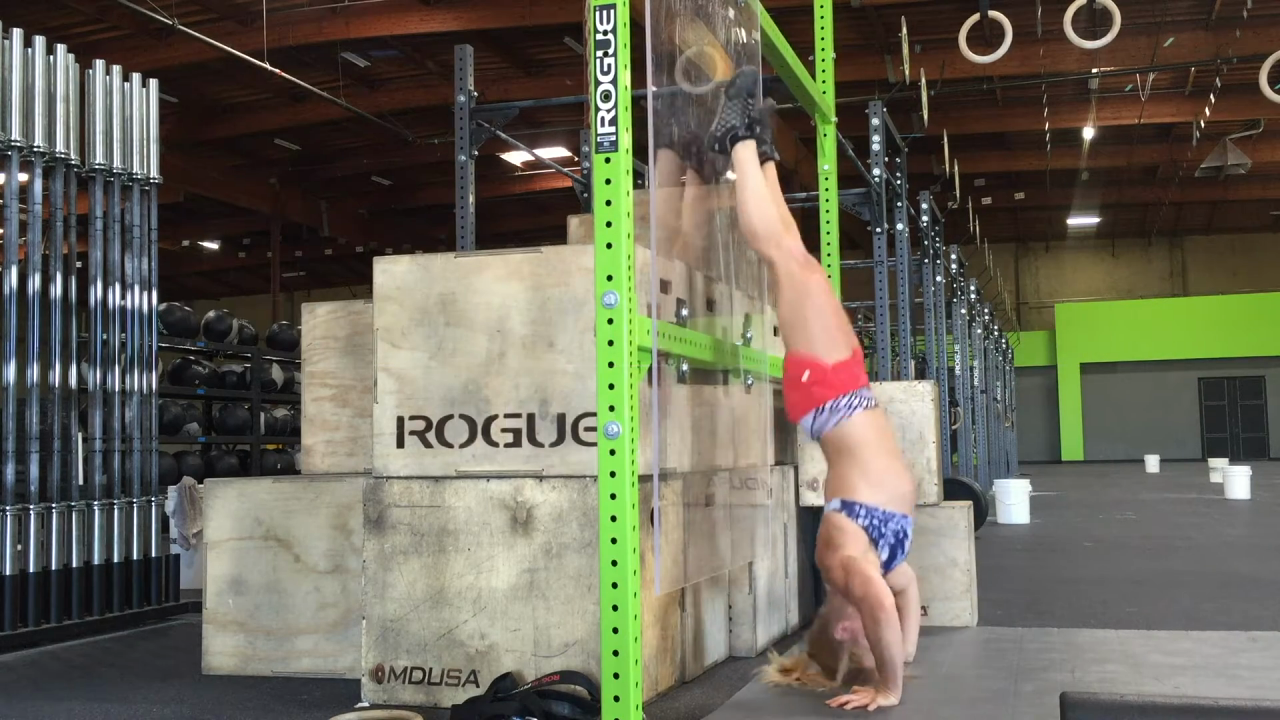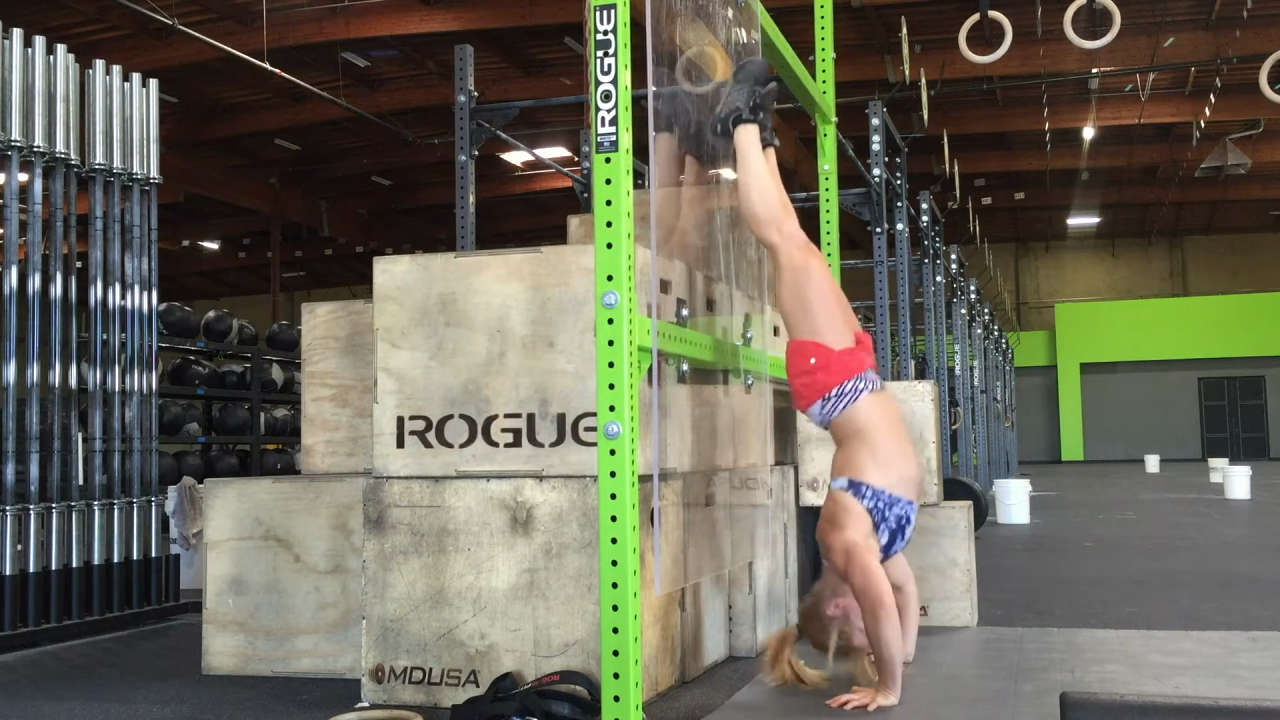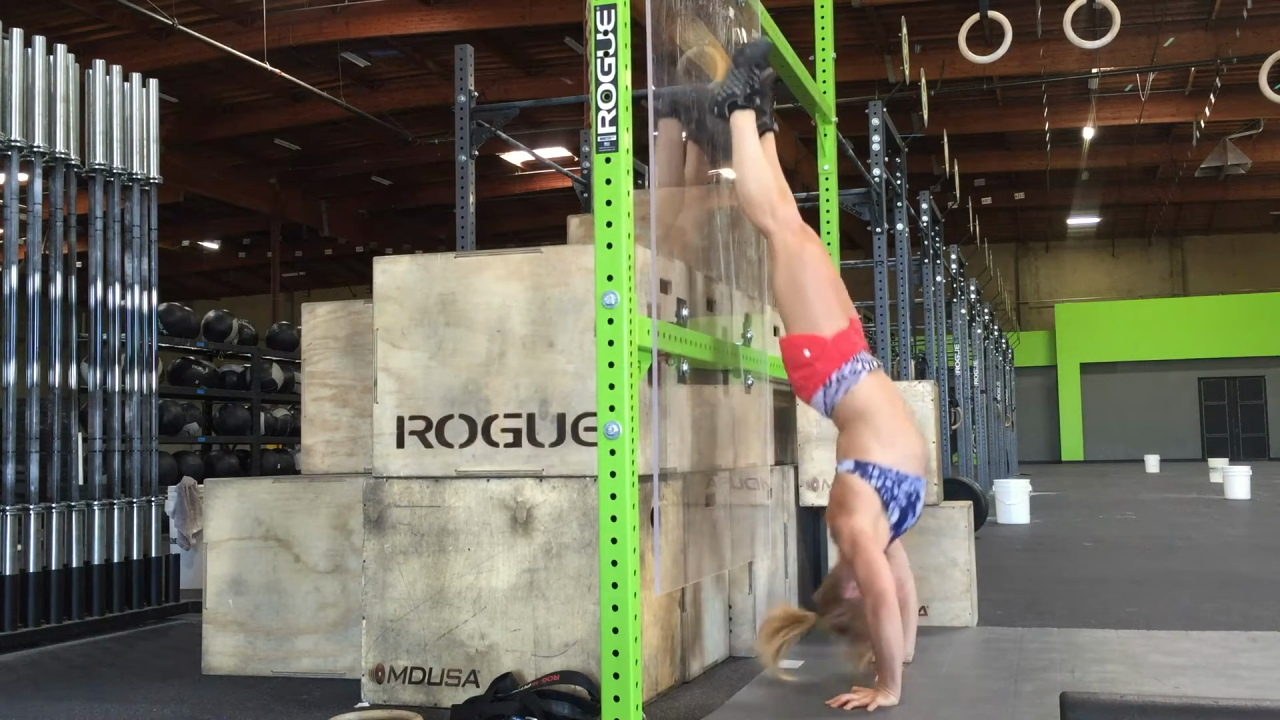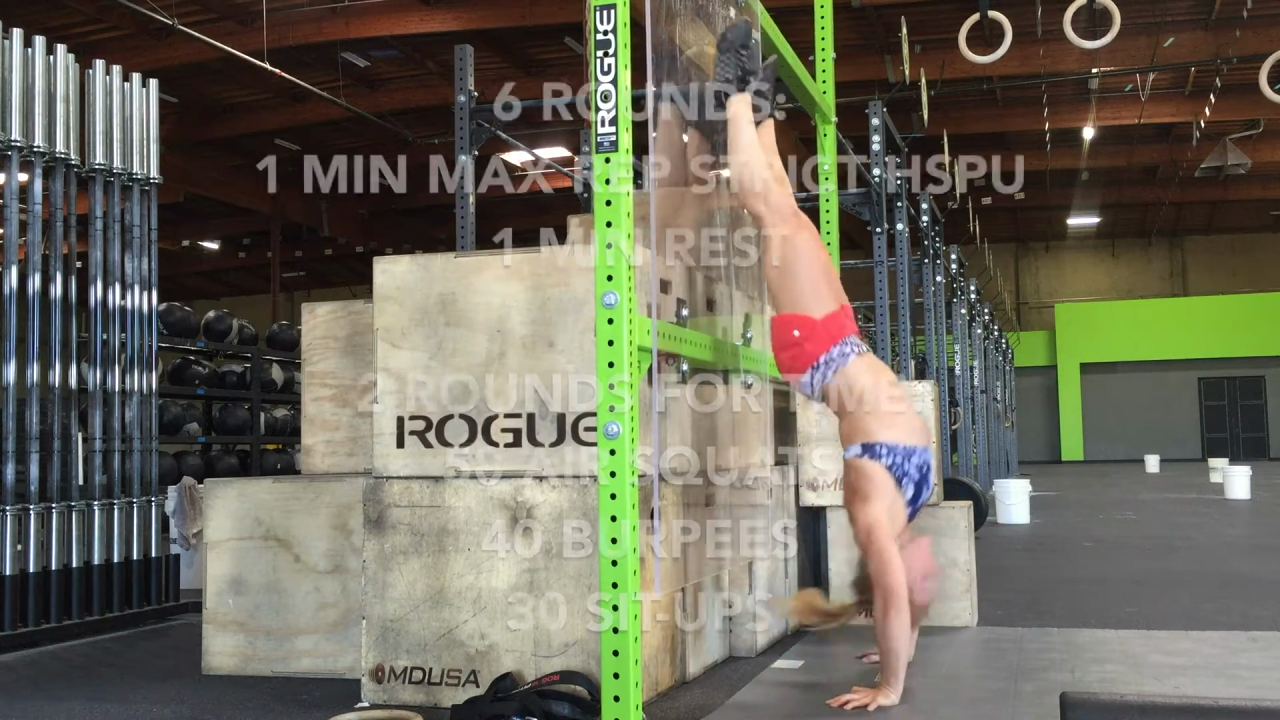
dt=0.1s
person 1, frame 1
right shoulder: (846, 551)
left hip: (836, 392)
right hip: (830, 393)
left knee: (788, 255)
right knee: (784, 254)
right ankle: (742, 139)
person 1, frame 2
right shoulder: (850, 532)
left wrist: (891, 680)
right wrist: (888, 686)
left hip: (844, 376)
right hip: (836, 376)
left knee: (789, 243)
right knee: (786, 242)
right ankle: (745, 121)
person 1, frame 3
left shoulder: (865, 517)
right shoulder: (860, 517)
right wrist: (889, 685)
left hip: (840, 362)
right hip: (834, 363)
left knee: (788, 229)
right knee: (784, 228)
right ankle: (742, 106)
person 1, frame 4
left shoulder: (889, 505)
right shoulder: (878, 505)
right wrist: (890, 687)
left hip: (827, 344)
right hip: (818, 345)
left knee: (779, 213)
right knee: (772, 209)
left ankle: (754, 99)
right ankle: (742, 89)
